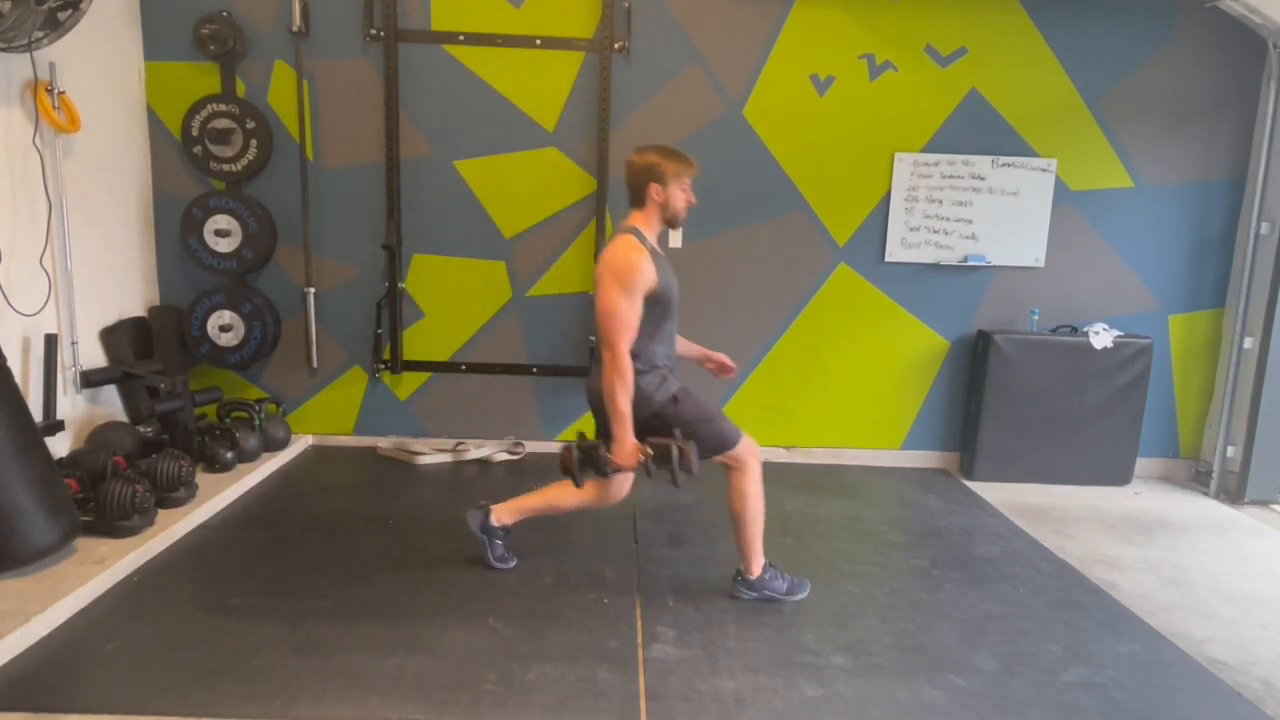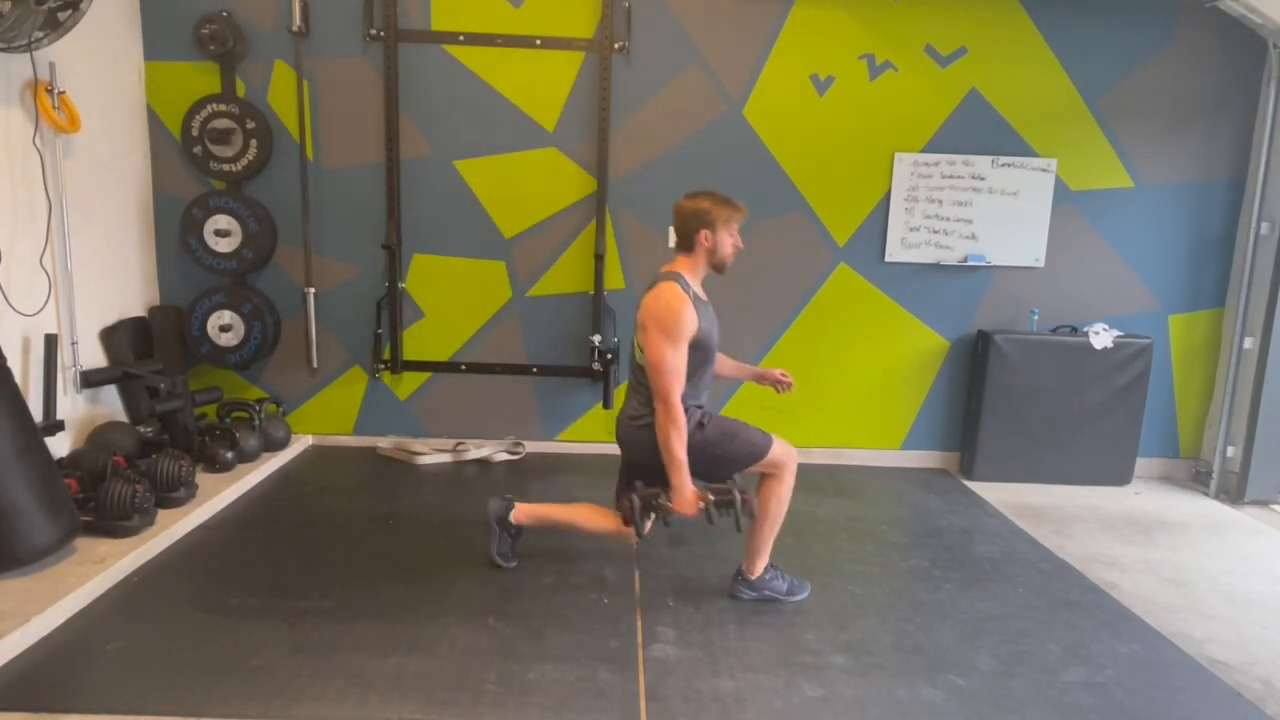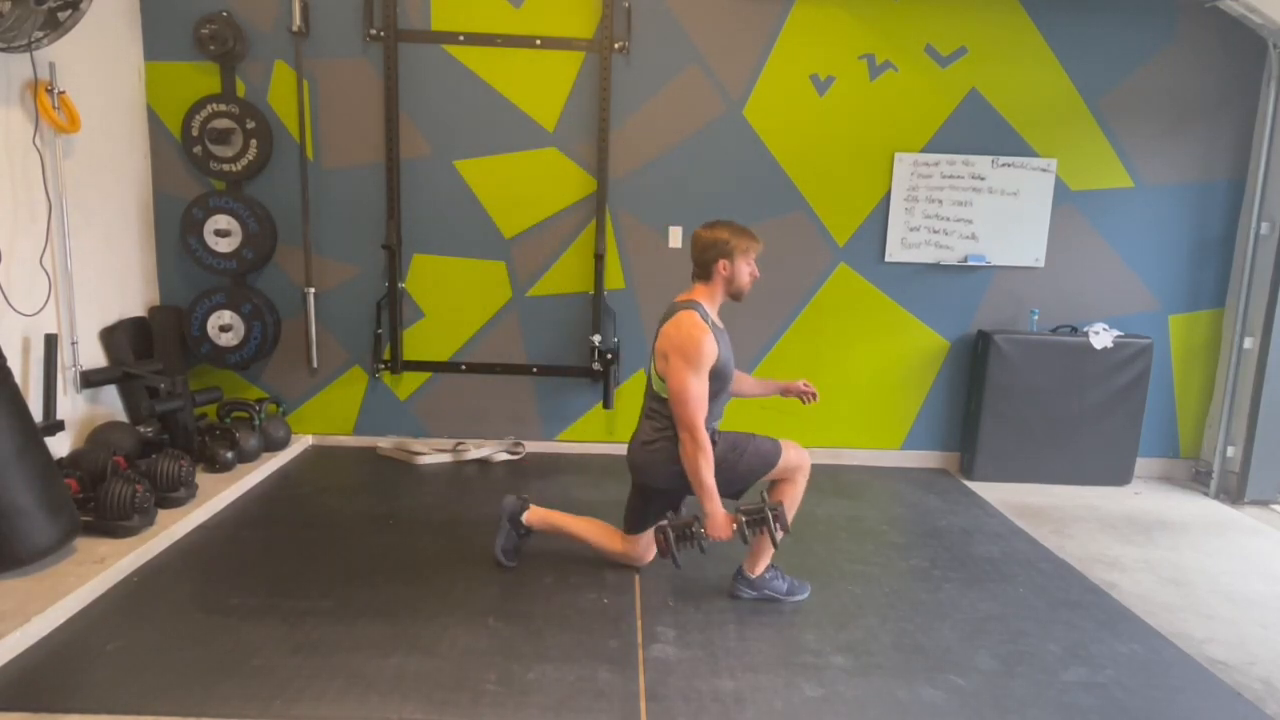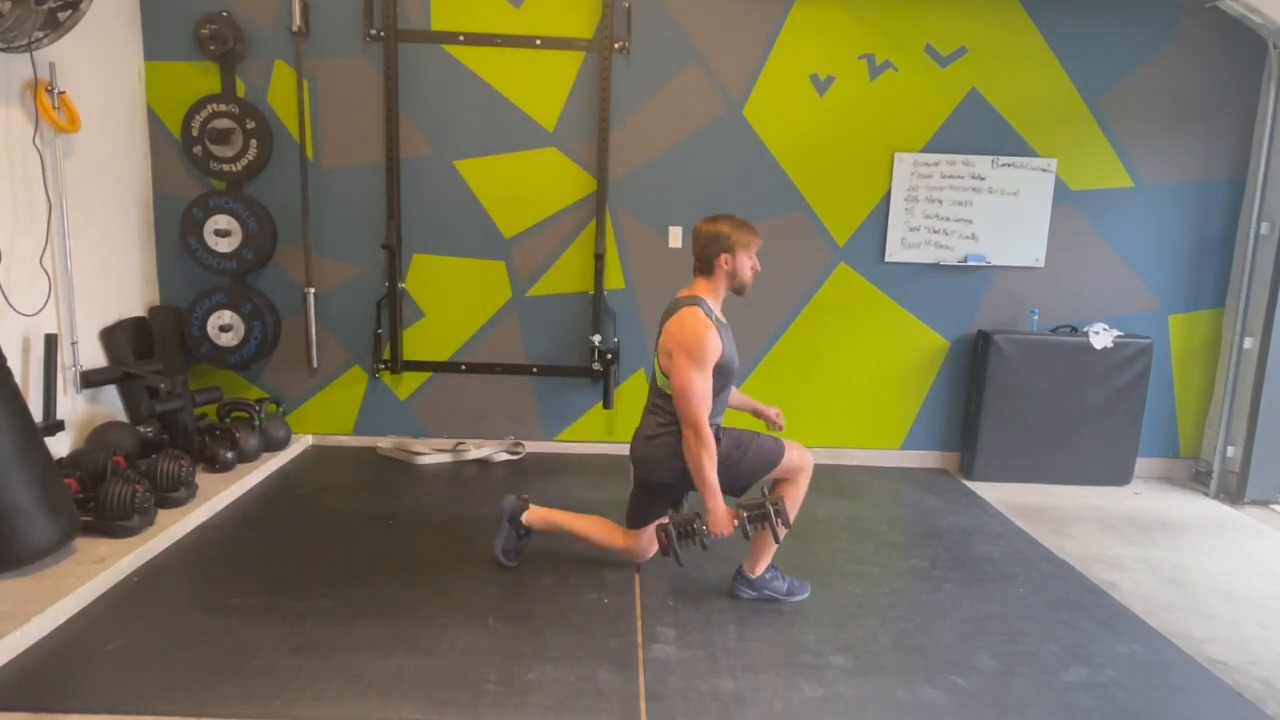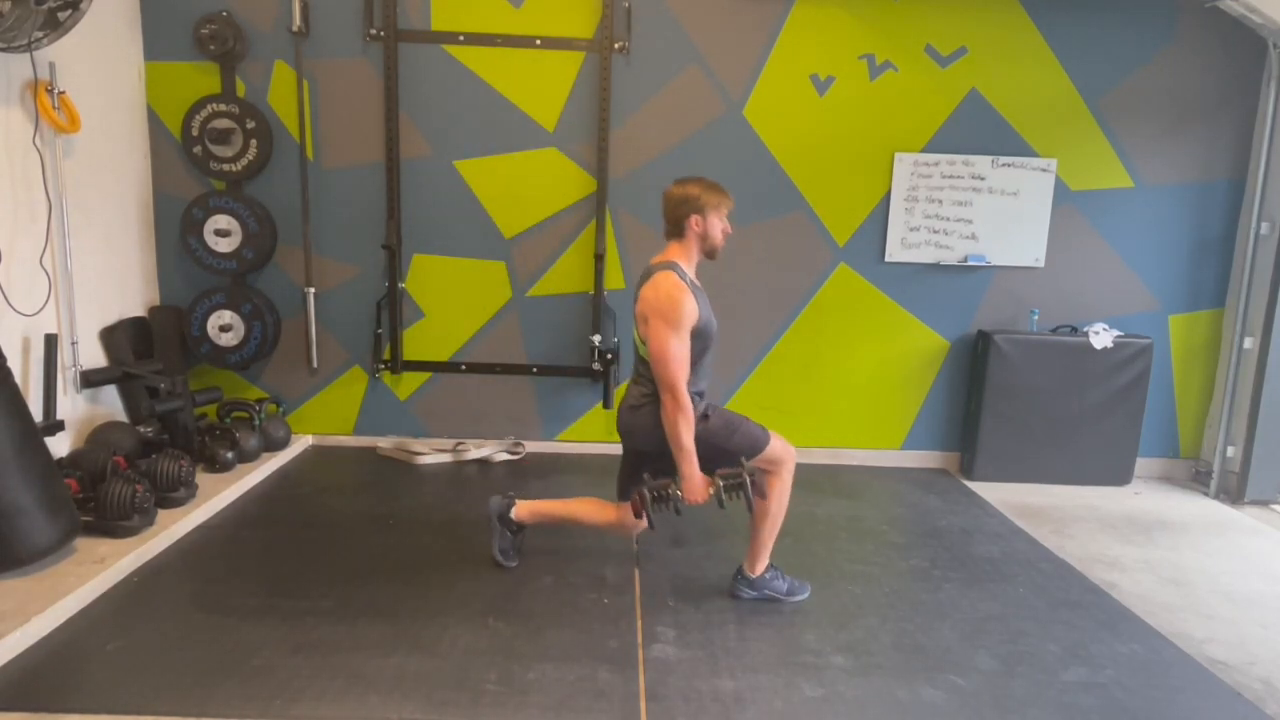
dt=0.2s
person 1, frame 1
left shoulder: (642, 246)
right shoulder: (629, 257)
right elbow: (617, 352)
left wrist: (699, 353)
right wrist: (622, 435)
left hip: (643, 384)
right hip: (643, 392)
left knee: (608, 490)
right knee: (746, 455)
left ankle: (494, 518)
right ankle: (755, 574)
person 1, frame 2
left shoulder: (685, 287)
right shoulder: (671, 303)
right elbow: (668, 403)
left wrist: (756, 372)
right wrist: (681, 483)
left hip: (648, 425)
right hip: (663, 428)
left knee: (629, 527)
right knee: (783, 460)
left ankle: (514, 516)
right ankle: (755, 574)
person 1, frame 3
left shoulder: (698, 313)
right shoulder: (692, 332)
left elbow: (718, 380)
right elbow: (692, 433)
left wrist: (781, 387)
right wrist: (713, 509)
left hip: (659, 452)
right hip: (674, 455)
left knee: (635, 552)
right knee: (796, 463)
left ankle: (524, 516)
right ankle: (755, 575)
person 1, frame 4
left shoulder: (696, 308)
right shoulder: (696, 329)
right elbow: (695, 428)
left wrist: (755, 407)
right wrist: (714, 504)
left hip: (661, 446)
right hip: (677, 450)
left knee: (637, 547)
right knee: (799, 463)
left ankle: (524, 517)
right ankle: (756, 574)
person 1, frame 5
left shoulder: (671, 273)
right shoulder: (672, 292)
right elbow: (673, 393)
right wrist: (690, 472)
left hip: (648, 417)
right hip: (663, 420)
left knee: (628, 519)
right knee: (781, 459)
left ankle: (513, 513)
right ankle: (756, 574)
